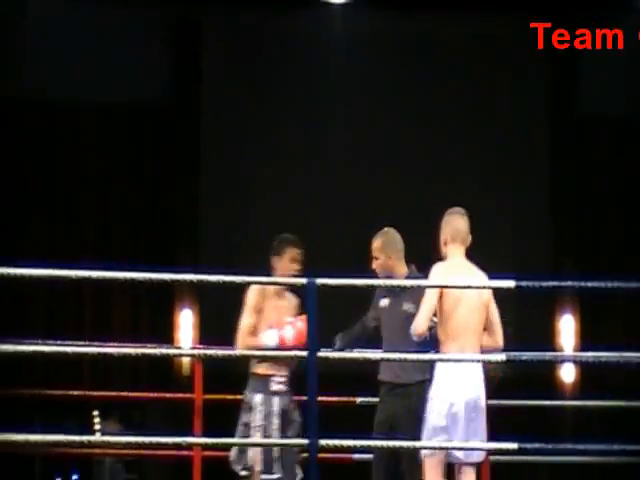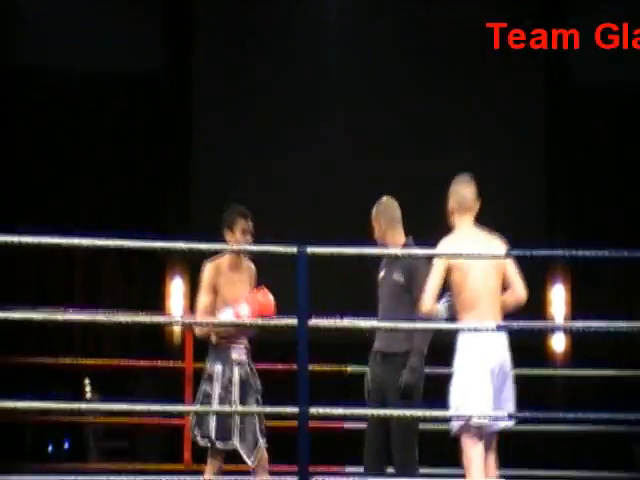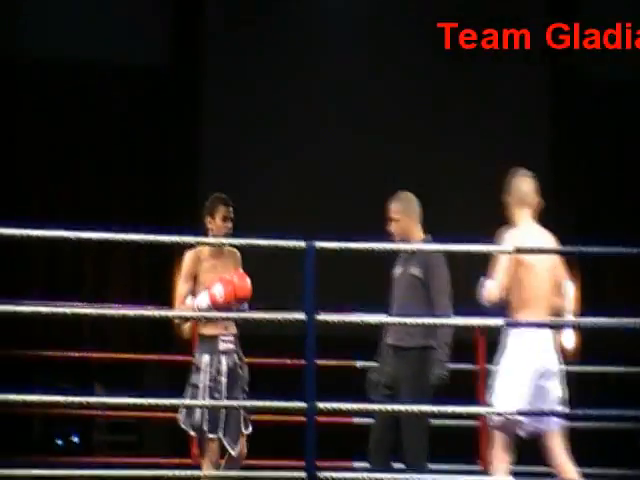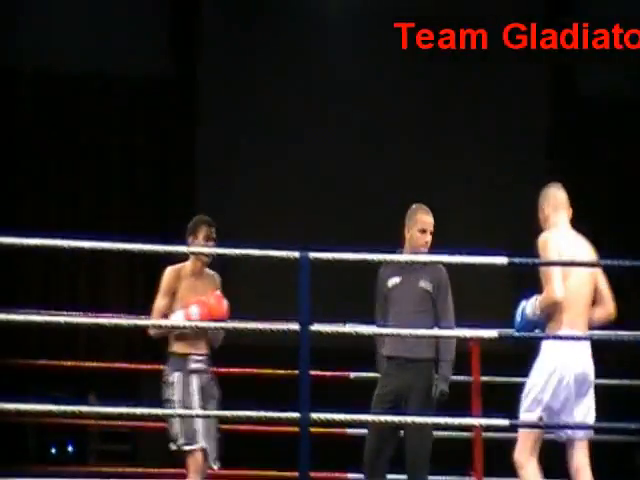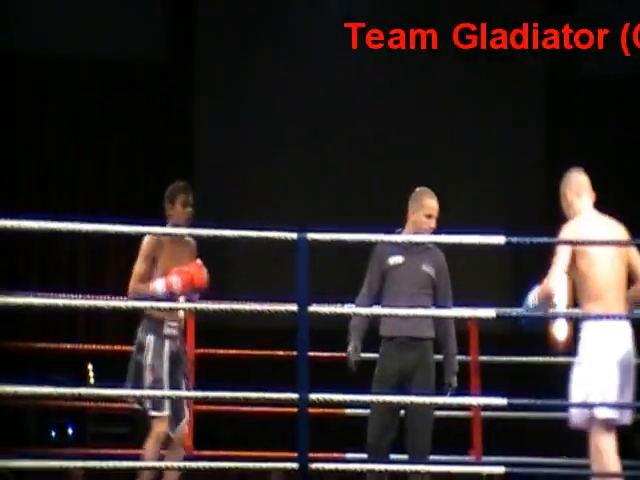
dt=0.3s
person 1, frame 1
left shoulder: (440, 270)
right shoulder: (482, 278)
left elbow: (420, 326)
right elbow: (497, 341)
left wrist: (418, 331)
left hip: (449, 373)
right hip: (475, 376)
person 1, frame 2
left shoulder: (448, 245)
right shoulder: (496, 242)
left elbow: (427, 306)
right elbow: (520, 294)
left hip: (471, 344)
right hip: (498, 343)
left knee: (470, 445)
right knee: (487, 445)
person 1, frame 3
left shoulder: (512, 237)
right shoulder: (549, 240)
left elbow: (492, 295)
right elbow: (566, 300)
left wrist: (488, 288)
left hip: (521, 340)
right hip: (545, 342)
left knee: (501, 445)
right knee: (556, 449)
person 1, frame 4
left shoulder: (549, 239)
right shoulder: (587, 247)
left elbow: (555, 293)
right elbow: (608, 308)
left wrist: (536, 309)
left hip: (556, 351)
right hip: (584, 352)
left knee: (524, 454)
person 1, frame 5
left shoulder: (572, 229)
left elbow: (552, 285)
left wrist: (535, 299)
left hip: (596, 333)
left knee: (601, 444)
right knee: (606, 436)
person 2, frame 1
left shoulder: (423, 291)
right shoulder: (383, 292)
right elbow: (368, 326)
right wrist: (340, 342)
left hip: (414, 392)
right hip: (388, 391)
person 2, frame 2
left shoulder: (415, 262)
right shoulder: (385, 263)
left wrist: (414, 365)
right wrist: (372, 365)
left hip: (404, 364)
right hip: (382, 362)
left knee: (403, 440)
right knee: (374, 441)
person 2, frame 3
left shoulder: (432, 258)
right shoulder: (400, 261)
left elbow: (443, 313)
left wrist: (441, 358)
right wrist: (379, 362)
left hip: (418, 358)
right hip: (393, 358)
left knee: (413, 438)
right knee: (379, 437)
person 2, frame 4
left shoulder: (437, 274)
right shoulder: (387, 272)
left elbow: (447, 327)
left wrist: (444, 374)
left hip: (422, 371)
right hip: (390, 369)
left knee: (418, 453)
right knee: (375, 449)
person 2, frame 5
left shoulder: (436, 259)
right shoulder: (384, 251)
left elbow: (445, 313)
right elbow: (366, 299)
left wrist: (451, 363)
right wrist: (354, 338)
left hip: (422, 354)
right hip: (390, 351)
left knee: (420, 437)
right knee: (378, 434)
person 3, frame 1
left shoulder: (293, 302)
right shoulder: (258, 293)
right elbow: (242, 344)
left wrist: (299, 343)
right wrist: (276, 338)
left hip: (283, 391)
right hip: (261, 390)
person 3, frame 2
left shoulder: (250, 269)
right shoulder: (213, 268)
right elbow: (200, 326)
left wrist: (258, 314)
right wrist: (235, 314)
left hip: (245, 362)
right hip: (220, 361)
left knee: (260, 454)
right knee: (215, 456)
person 3, frame 3
left shoulder: (234, 257)
right shoulder: (194, 257)
right elbow: (179, 312)
left wrist: (240, 300)
right wrist: (208, 298)
left hip: (232, 350)
right hip: (209, 351)
left knee: (239, 448)
right knee: (211, 449)
person 3, frame 4
left shoulder: (214, 280)
right shoulder: (174, 274)
right elbow: (154, 327)
left wrist: (218, 326)
right wrist: (185, 318)
left hip: (204, 369)
right hip: (180, 369)
right knee: (196, 457)
person 3, frame 5
left shoulder: (190, 246)
right shoulder: (154, 241)
right elbow: (133, 290)
left wrist: (193, 290)
right wrist: (165, 285)
left hip: (176, 334)
right hip: (154, 333)
left knee: (181, 431)
right knee: (160, 426)
